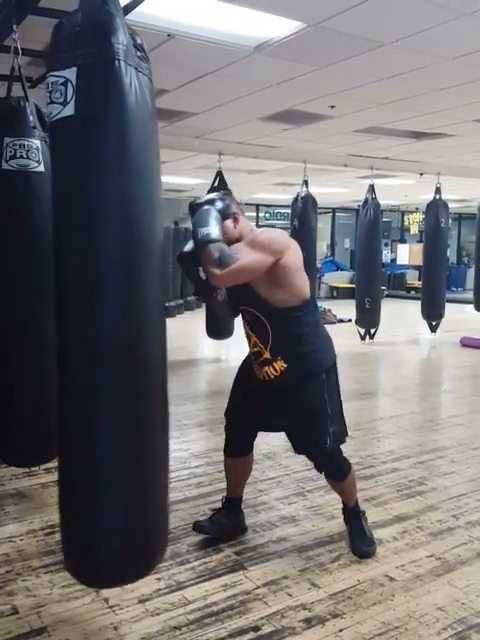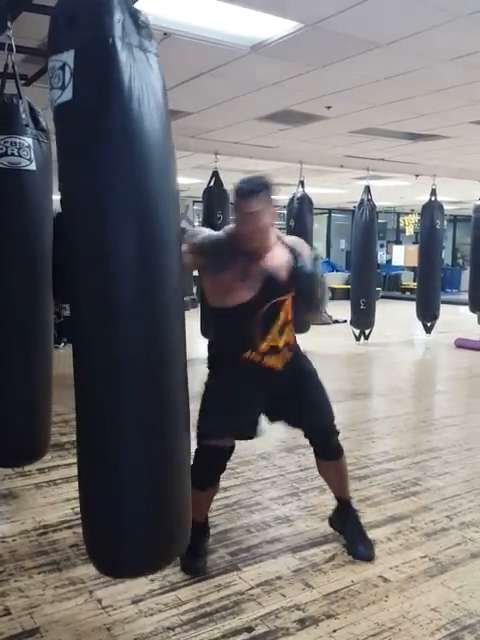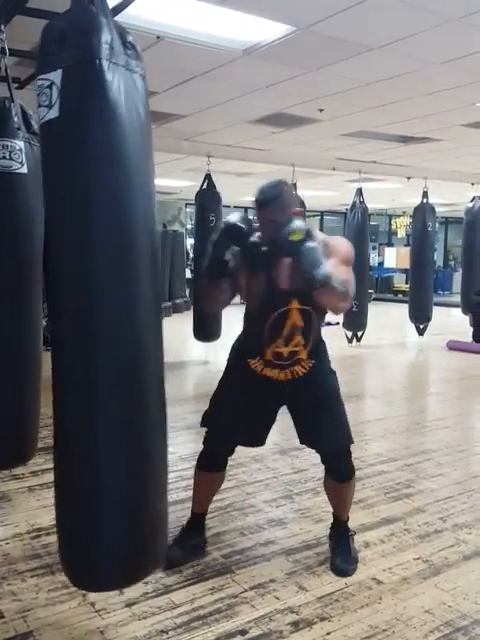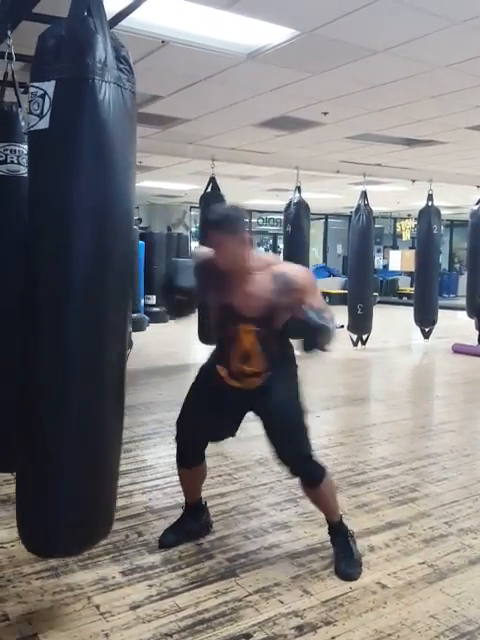
dt=0.5s
person 1, frame 1
left shoulder: (269, 241)
right shoulder: (237, 251)
left elbow: (220, 273)
right elbow: (223, 298)
left wrist: (207, 225)
right wrist: (195, 268)
left hip: (307, 366)
right hip: (264, 362)
left knee: (324, 452)
right knee: (236, 433)
left ankle: (354, 515)
right ankle: (232, 513)
person 1, frame 2
left shoulder: (294, 251)
right shoulder: (213, 245)
left elbow: (314, 300)
left wrist: (311, 280)
left hip: (285, 360)
right hip: (233, 367)
left knee: (325, 437)
right knee: (212, 453)
left ankle: (345, 514)
right ankle: (197, 532)
person 1, frame 3
left shoulder: (333, 247)
right shoulder: (248, 250)
left elbow: (340, 302)
right elbow: (211, 303)
left wrist: (306, 251)
right wrist: (221, 249)
left hip: (309, 368)
right hip: (252, 367)
left knee: (338, 455)
right knee: (215, 447)
left ankle: (341, 533)
right ankle: (194, 529)
person 1, frame 4
left shoulder: (287, 277)
right shoulder: (208, 264)
left elbow: (320, 322)
left wrist: (320, 328)
left hip: (272, 376)
right hip: (222, 371)
left knee: (298, 461)
right knee: (189, 441)
left ankle: (340, 533)
right ankle: (195, 515)
